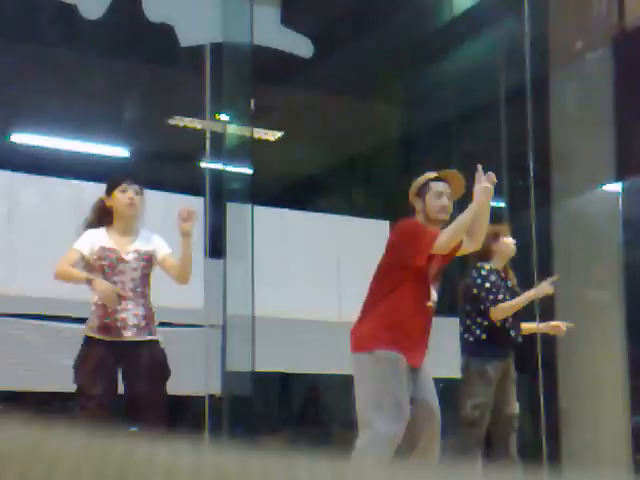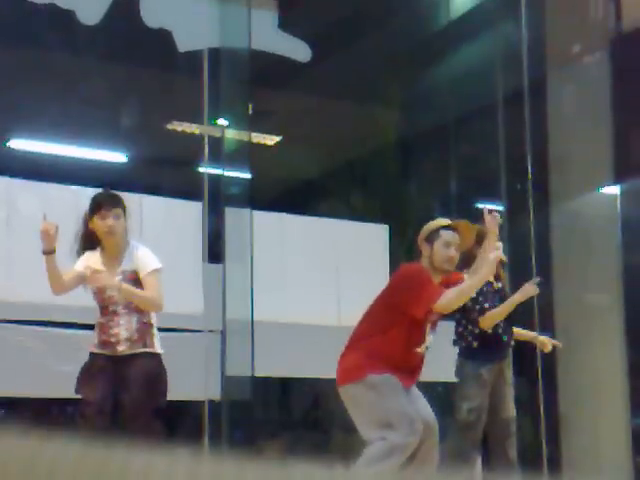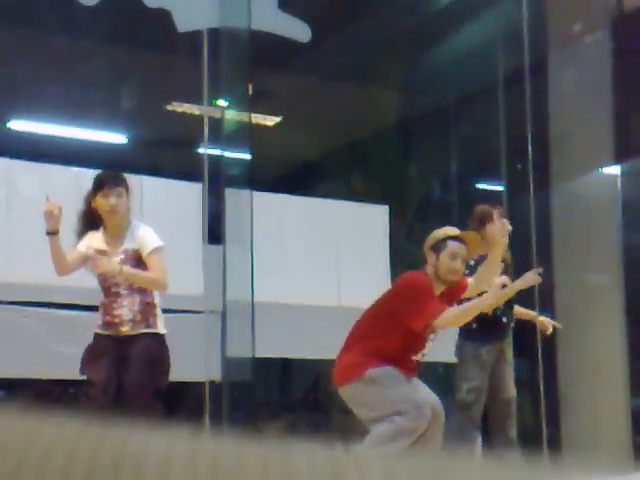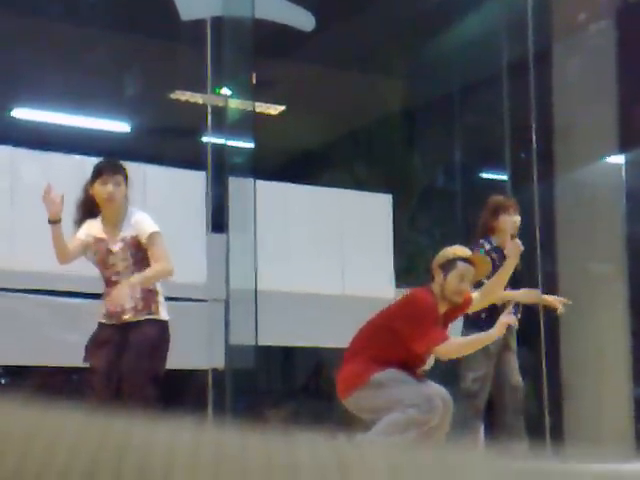
dt=0.5s
person 1, frame 1
left shoulder: (505, 279)
right shoulder: (480, 274)
left elbow: (509, 323)
right elbow: (496, 312)
left wrist: (546, 327)
right wrist: (535, 293)
left hip: (504, 358)
right hip: (481, 359)
left knee: (507, 420)
right knee: (474, 422)
person 1, frame 2
left shoulder: (497, 281)
right elbow: (485, 321)
left wrist: (535, 337)
right wrist: (519, 297)
left hip: (501, 361)
right hip: (476, 364)
left knee: (505, 425)
right knee: (470, 426)
person 1, frame 3
left shoulder: (501, 262)
right shoulder: (472, 261)
left wrist: (535, 317)
right wrist: (519, 284)
left hip: (502, 342)
right hip: (476, 343)
left knee: (505, 404)
right knee: (470, 408)
person 1, frame 4
left shoulder: (509, 252)
right shoulder: (483, 250)
left wrist: (545, 298)
right wrist: (517, 294)
left hip: (505, 332)
right hip: (482, 332)
left knee: (513, 392)
right knee: (475, 396)
person 2, frame 1
left shoulder: (437, 243)
right shoulder: (408, 229)
left elbow: (473, 242)
right elbow: (444, 243)
left wrist: (485, 199)
right wrist: (475, 204)
left hip: (411, 350)
right hip: (380, 344)
left knee: (428, 417)
right knee: (387, 422)
person 2, frame 2
left shoulder: (440, 281)
right shoulder: (411, 275)
left elbow: (471, 280)
right elbow: (445, 304)
left wrist: (491, 238)
right wrist: (485, 272)
left hip: (397, 375)
right hip: (366, 371)
left knee: (427, 428)
right knee: (402, 431)
person 2, frame 3
left shoulder: (442, 286)
right shoulder: (414, 283)
left elbow: (477, 283)
right elbow: (444, 321)
left wrist: (499, 244)
right wrist: (490, 297)
left hip: (391, 369)
right hip: (359, 369)
left knee: (432, 412)
right knee: (413, 412)
person 2, frame 4
left shoulder: (445, 302)
right shoulder: (418, 303)
left elbow: (484, 297)
right elbow: (443, 350)
left wrist: (511, 261)
right wrist: (493, 333)
left hip: (391, 375)
right hip: (361, 378)
left knee: (441, 403)
right knee: (428, 404)
person 3, frame 1
left shoulder: (151, 241)
right shoulder: (93, 237)
left elbow: (182, 277)
right elbow: (61, 270)
left wrist: (186, 237)
right wrist: (92, 280)
left hip: (142, 337)
right hip: (101, 336)
left knee: (149, 408)
right knee: (93, 405)
person 3, frame 2
left shoulder: (141, 255)
right shoulder: (90, 259)
left elbow: (157, 303)
right elbow: (59, 288)
left wrist: (117, 284)
right wrist: (49, 250)
left hip: (142, 352)
right hip: (103, 352)
left knee: (140, 420)
right knee: (91, 417)
person 3, frame 3
left shoulder: (142, 234)
right shoulder: (92, 239)
left elbow: (161, 282)
right elbow: (63, 269)
left wrist: (118, 269)
right wrist: (53, 231)
left hip: (145, 333)
right hip: (107, 333)
left knee: (141, 404)
right knee: (95, 400)
person 3, frame 4
left shoulder: (139, 221)
right shoulder: (90, 227)
left elbow: (165, 266)
right elbow: (64, 258)
left wrist: (131, 283)
right wrist: (55, 219)
left hip: (148, 319)
right hip: (111, 321)
left knee: (136, 385)
right knee: (99, 390)
